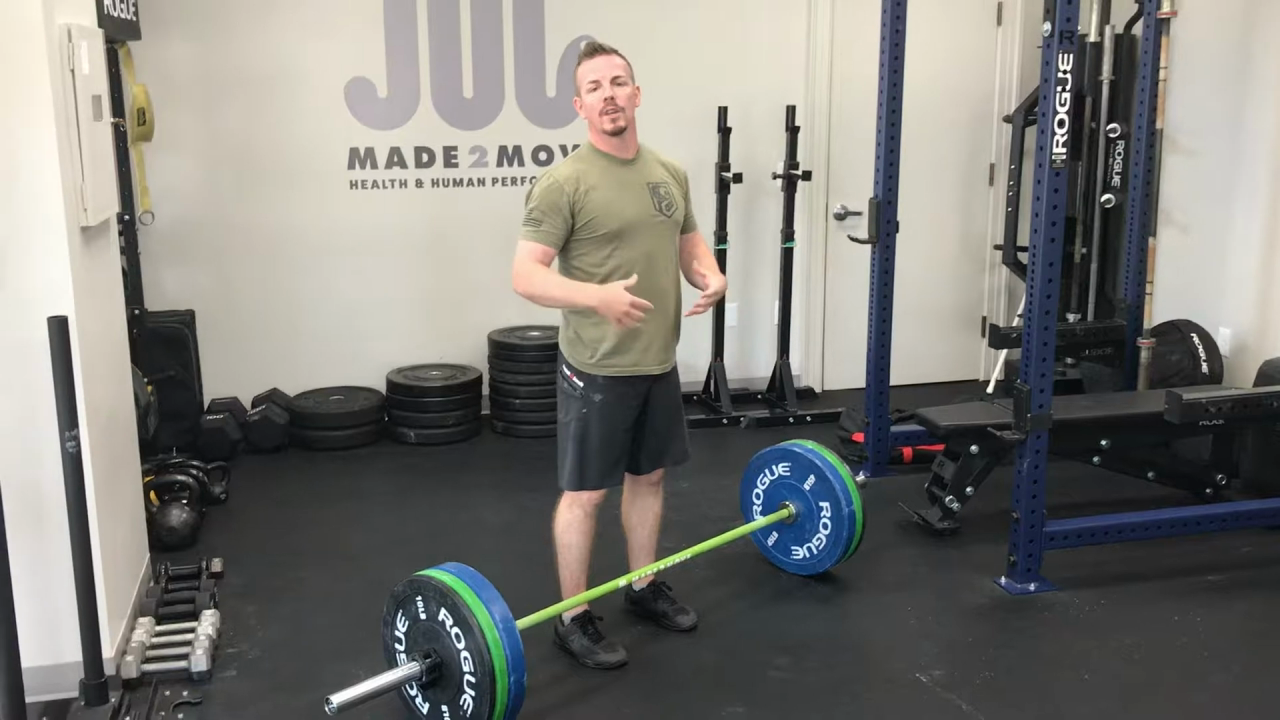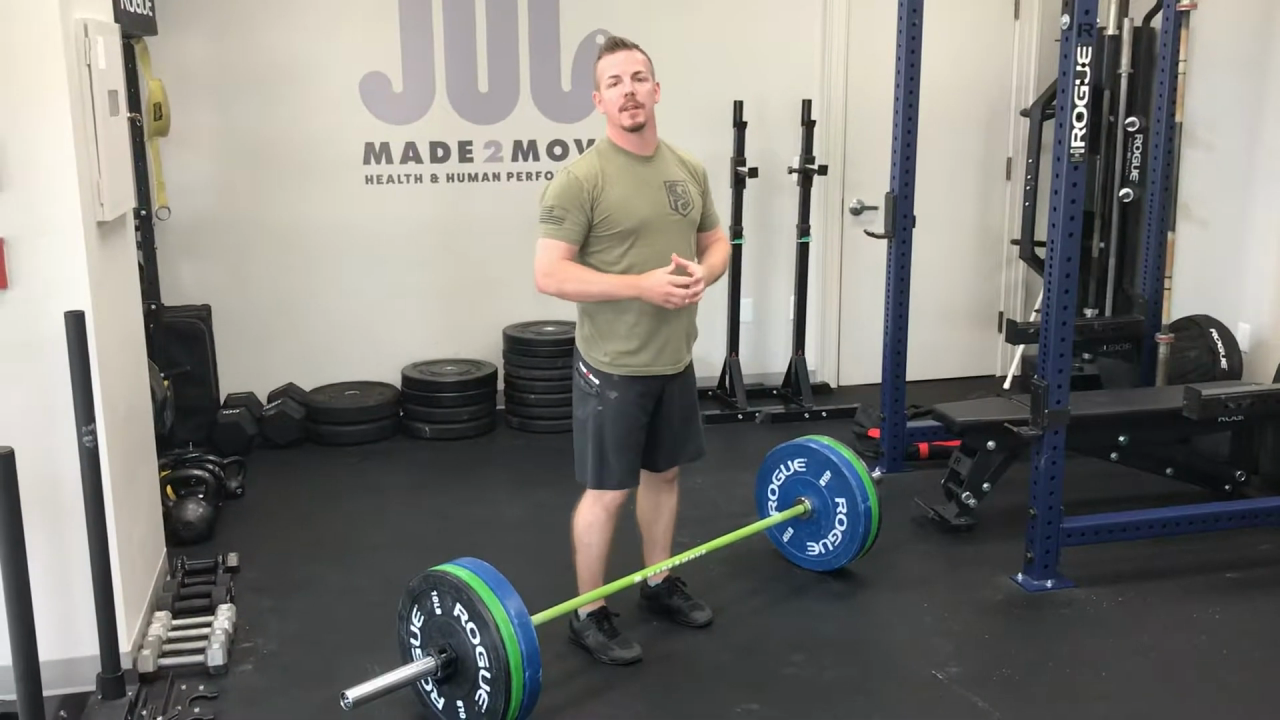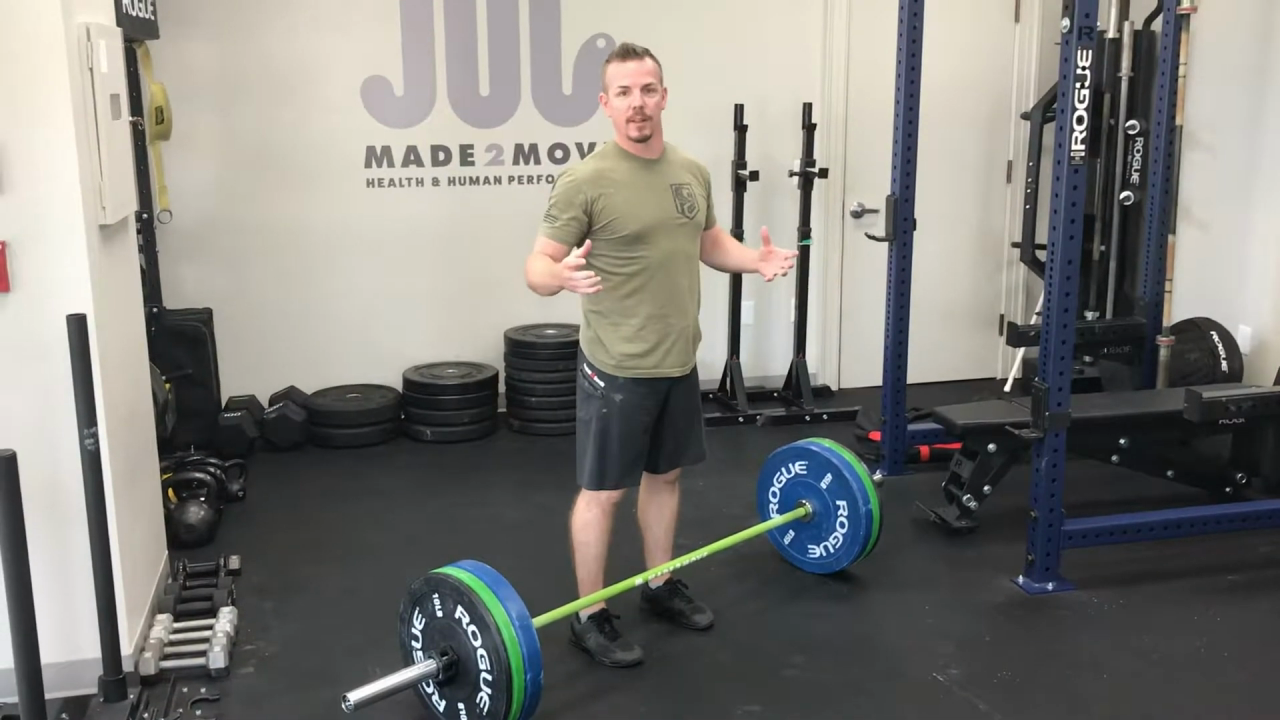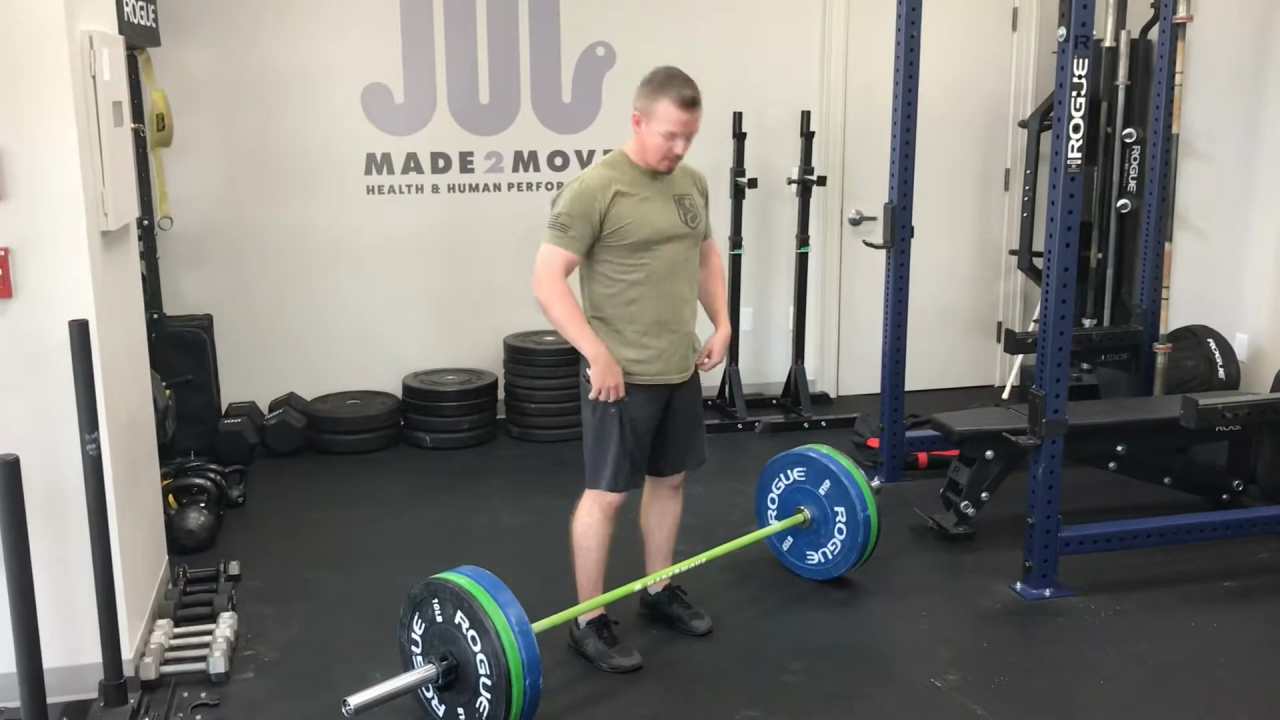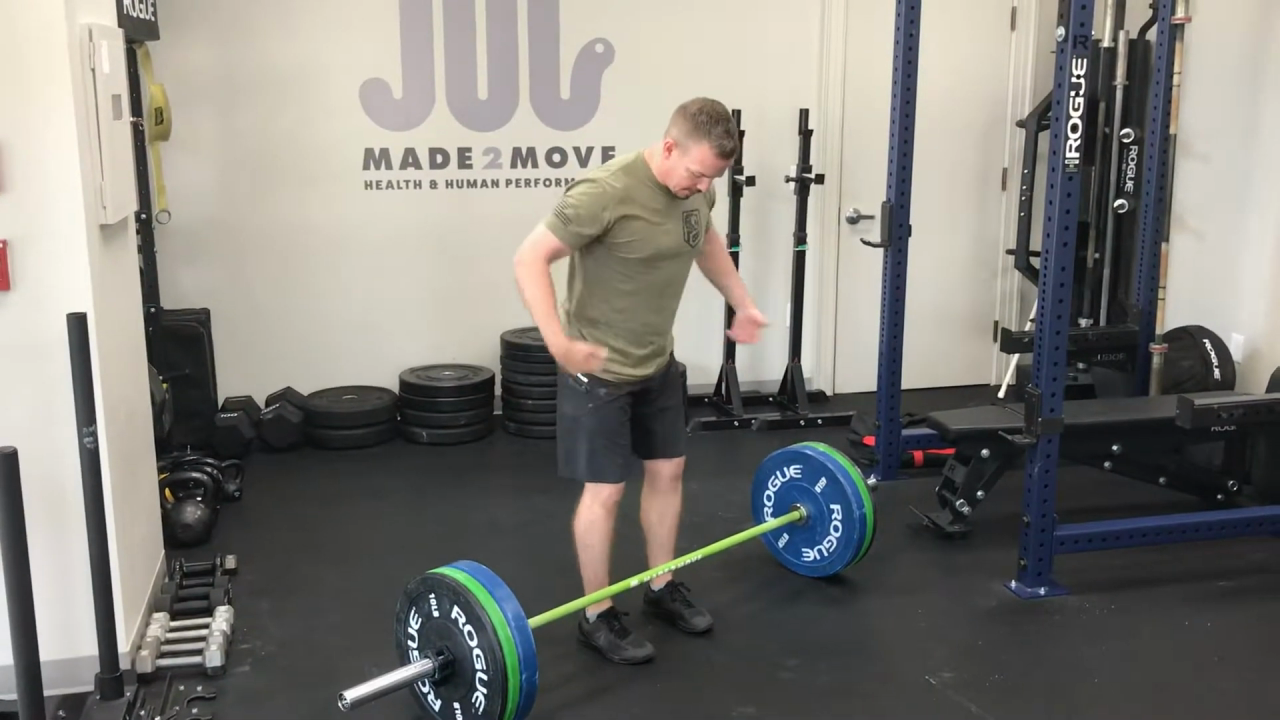
dt=1s
person 1, frame 1
left shoulder: (669, 173)
right shoulder: (564, 182)
left elbow: (689, 242)
right elbow: (525, 274)
left wrist: (710, 274)
right wrist: (597, 297)
left hip: (659, 362)
right hip: (597, 368)
left knee: (649, 476)
right knee: (586, 492)
left ankle: (643, 586)
right ankle: (574, 617)
person 1, frame 2
left shoulder: (688, 169)
right shoulder: (580, 178)
left elbow: (716, 243)
right elbow: (549, 274)
left wrist: (702, 272)
right wrist: (640, 284)
left hip: (675, 359)
right hip: (614, 365)
left knee: (665, 474)
right knee: (608, 491)
left ankle: (659, 582)
right ankle: (588, 613)
person 1, frame 3
left shoulder: (692, 172)
right shoulder: (586, 181)
left elbow: (708, 240)
right elbow: (538, 263)
left wrist: (753, 259)
right wrist: (563, 274)
left hip: (679, 361)
right hip: (617, 368)
left knee: (666, 474)
right knee: (603, 490)
left ankle: (661, 584)
right ankle: (590, 615)
person 1, frame 4
left shoulder: (692, 182)
right shoulder: (594, 189)
left elbow: (707, 254)
right elbow: (547, 280)
left wrist: (722, 324)
right wrist: (598, 355)
left hip: (680, 368)
right hip: (623, 375)
left knee: (669, 480)
right knee: (606, 495)
left ankle: (659, 589)
right ankle: (589, 621)
person 1, frame 5
left shoulder: (697, 191)
right shoulder: (606, 192)
right elbow: (531, 258)
left wrist: (743, 304)
right wrist: (557, 341)
left hip: (658, 362)
right hip: (599, 369)
left knee: (667, 471)
right knee: (605, 489)
left ankle: (662, 586)
right ankle: (596, 615)
